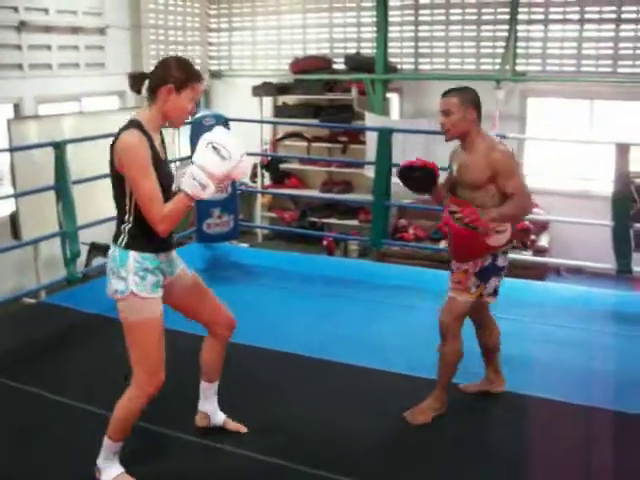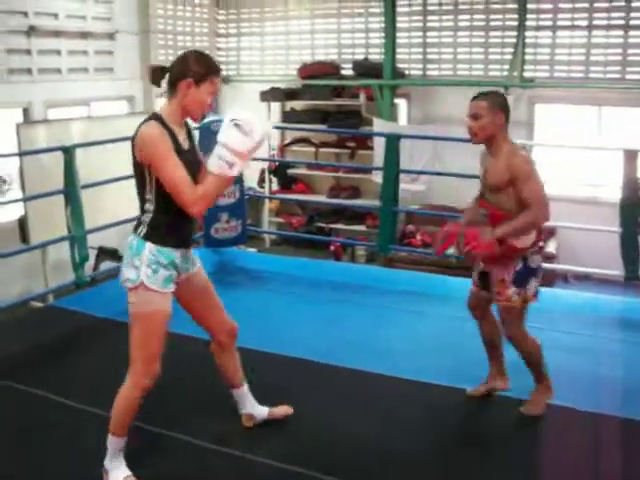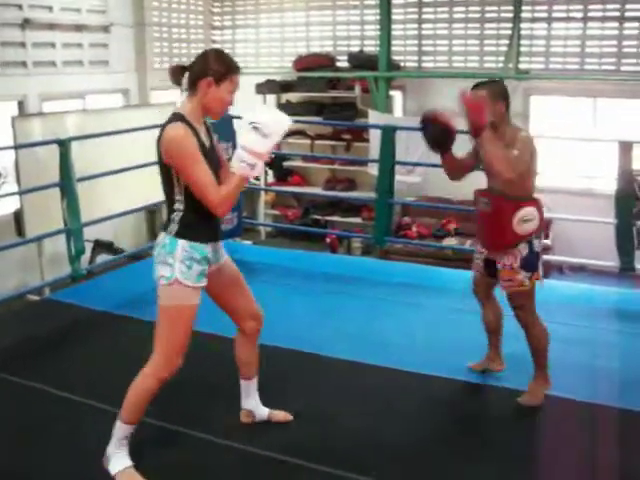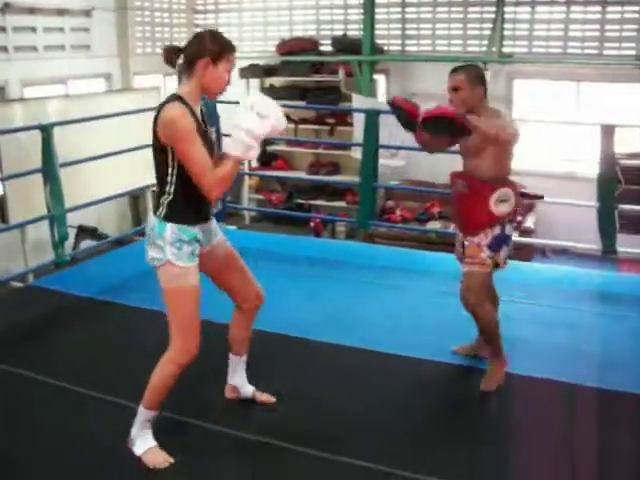
dt=0.2s
person 1, frame 1
left shoulder: (155, 135)
right shoulder: (131, 141)
right elbow: (160, 220)
left wrist: (206, 177)
right wrist: (201, 177)
left hip: (163, 258)
right hip: (135, 265)
left knee: (223, 323)
right knee: (149, 381)
left ankle: (207, 410)
person 1, frame 2
left shoulder: (184, 129)
right shoulder: (152, 133)
left elbow: (202, 186)
right elbow: (195, 203)
left hip: (182, 254)
right hip: (152, 257)
left knee: (225, 332)
right knee: (144, 374)
left ankle: (250, 410)
person 1, frame 3
left shoulder: (202, 126)
right shoulder: (177, 133)
left elbow: (226, 180)
right elbow: (219, 202)
left wrist: (255, 149)
right wrist: (251, 157)
left hip: (209, 248)
right hip: (182, 253)
left knee: (251, 321)
right knee: (165, 364)
left ankle: (251, 407)
person 1, frame 4
left shoulder: (195, 107)
right shoulder: (175, 114)
left elbow: (214, 167)
right elbow: (213, 187)
left wrist: (246, 135)
right wrist: (245, 140)
left hip: (203, 228)
right hip: (174, 235)
left knee: (251, 298)
right knee: (184, 350)
left ankle: (237, 384)
right ankle: (140, 432)
person 2, frame 1
left shoulder: (497, 155)
right shoulder: (458, 154)
left elbow: (524, 201)
left wrist: (487, 218)
right wrist: (430, 186)
left hip: (484, 251)
right hip: (467, 248)
left knee: (449, 323)
right knee: (478, 313)
left ankle: (438, 397)
right ankle: (493, 377)
person 2, frame 2
left shoulder: (518, 160)
right shoulder: (487, 156)
left elbow: (540, 211)
left wrist: (496, 235)
right wrist: (462, 224)
left hip: (516, 254)
right hip: (494, 251)
left knee: (514, 330)
right knee: (477, 306)
left ankle: (543, 386)
right ankle: (497, 375)
person 2, frame 3
left shoulder: (520, 140)
right shoulder: (485, 142)
left elbow: (508, 174)
right elbow: (456, 172)
left wrist: (482, 130)
right wrist: (443, 148)
left hip: (517, 238)
right hip: (491, 234)
left knee: (524, 313)
right knee: (483, 292)
left ankle: (541, 377)
right ankle: (494, 356)
person 2, frame 4
left shoulder: (498, 120)
right shoulder: (463, 123)
left elbow: (509, 137)
right elbow: (431, 144)
left wrist: (467, 119)
right wrist: (413, 122)
left hip: (492, 220)
right hip: (468, 217)
left knee: (472, 296)
right knee: (479, 286)
left ankle: (497, 358)
right ankle: (483, 342)
